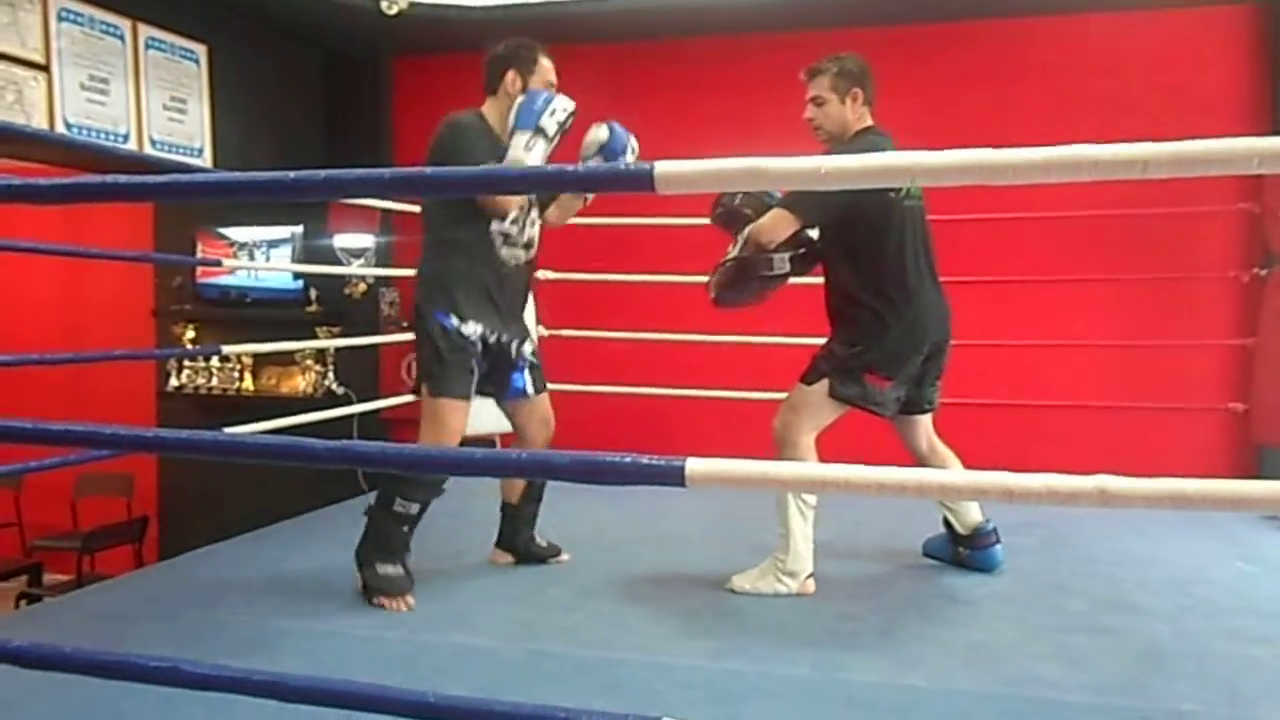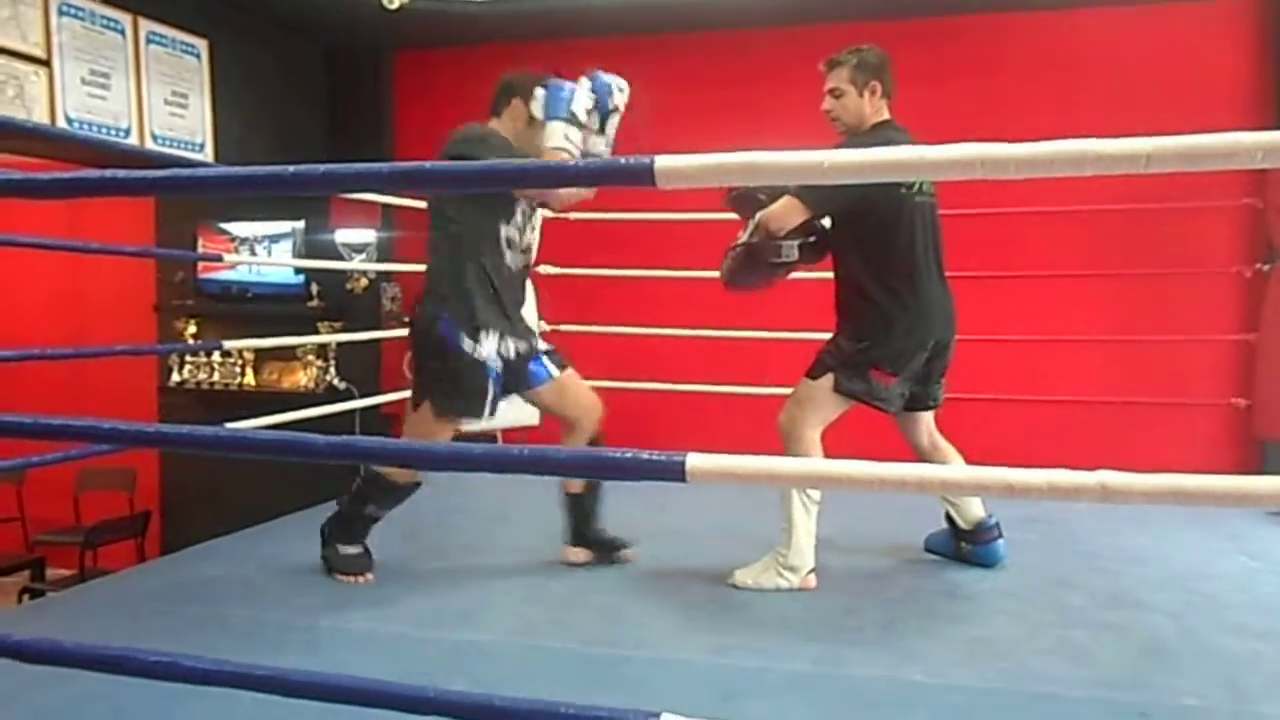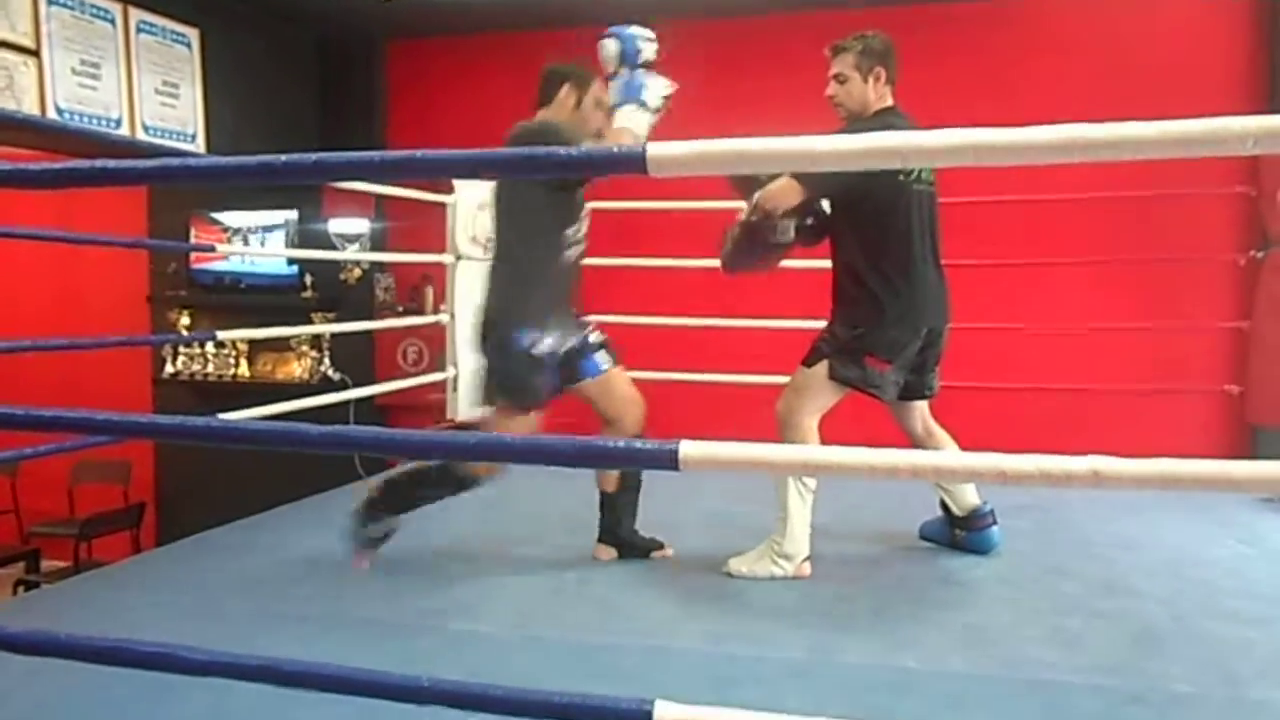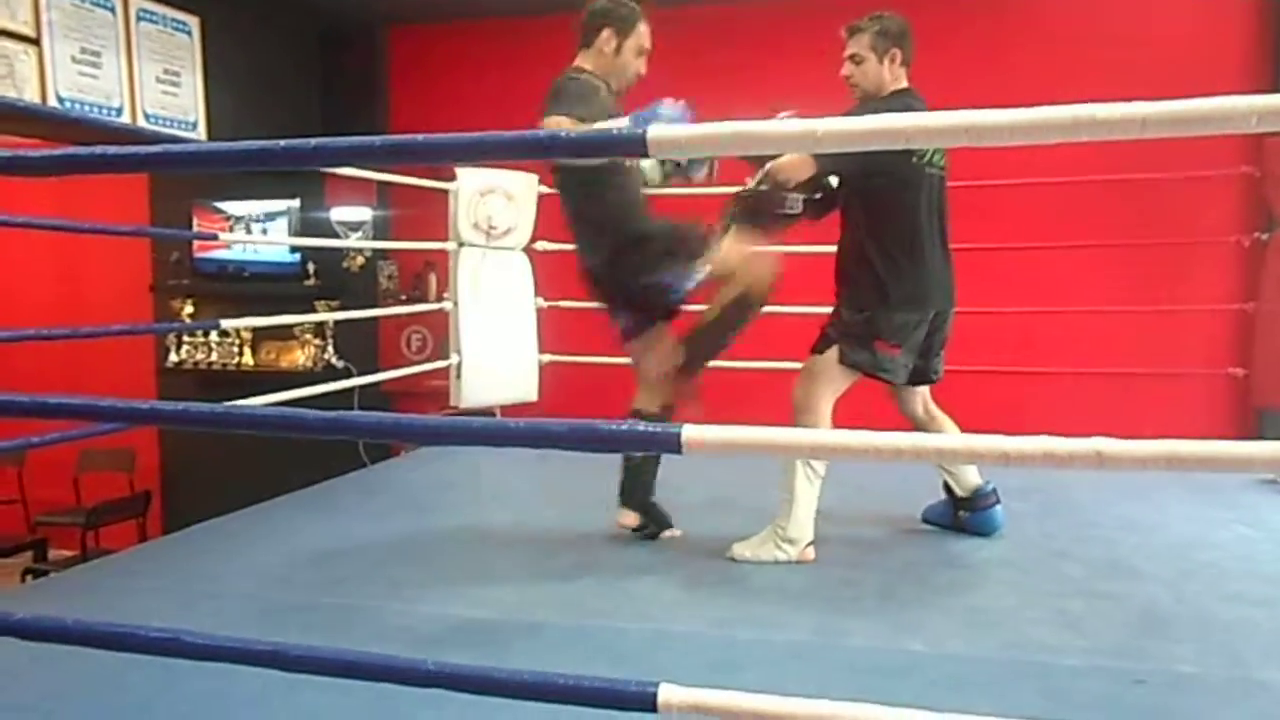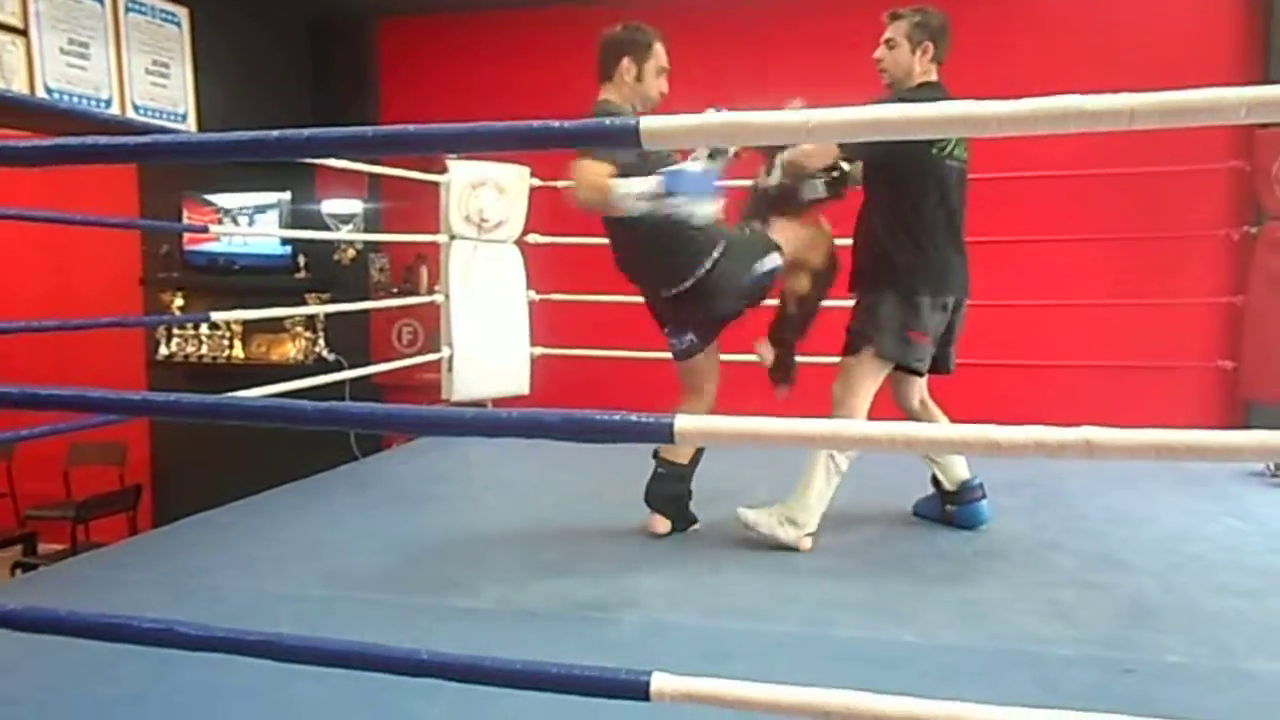
dt=0.2s
person 1, frame 1
left shoulder: (848, 162)
right shoulder: (891, 157)
left elbow: (769, 232)
left wrist: (741, 240)
right wrist: (800, 246)
left hip: (880, 329)
right hip: (925, 323)
left knee: (792, 428)
right knee: (919, 435)
left ankle: (793, 569)
right ankle: (977, 537)
person 1, frame 2
left shoulder: (864, 154)
right shoulder: (908, 152)
left elbow: (779, 219)
left wrist: (751, 234)
right wrist: (809, 236)
left hip: (886, 326)
right hip: (929, 321)
left knee: (797, 423)
right knee: (921, 431)
left ankle: (794, 564)
right ankle: (980, 533)
person 1, frame 3
left shoulder: (864, 139)
right shoulder: (910, 138)
left elbow: (778, 199)
left wrist: (751, 214)
right wrist: (808, 216)
left hip: (880, 313)
right hip: (923, 308)
left knee: (795, 411)
right knee: (916, 419)
left ankle: (788, 552)
right ankle: (974, 519)
person 1, frame 4
left shoulder: (879, 118)
right shoulder: (921, 121)
left elbow: (788, 170)
left wrist: (759, 183)
right wrist: (816, 177)
left hip: (886, 294)
right hip: (925, 289)
left knee: (811, 398)
right knee: (915, 403)
left ankle: (791, 537)
right ankle: (975, 500)
person 1, frame 5
left shoulder: (906, 110)
left elbow: (819, 155)
left wrist: (785, 163)
left hip: (906, 282)
right hip: (937, 279)
left knee: (851, 391)
right knee: (910, 394)
left ankle: (800, 517)
right ankle: (963, 495)
person 2, frame 1
left shoulder: (515, 146)
right shoulder: (462, 131)
left elbow: (555, 209)
right elbow: (505, 199)
left wrist: (598, 162)
right wrist: (536, 131)
left hip: (503, 318)
right hip: (454, 315)
left knee: (537, 428)
right knee: (441, 439)
left ankle: (514, 537)
right ankle: (383, 557)
person 2, frame 2
left shoulder: (509, 160)
right shoulder: (473, 144)
left elbow: (568, 189)
right elbow: (563, 189)
left wrist: (601, 119)
right wrist: (564, 119)
left hip: (506, 326)
right hip: (462, 327)
left knee: (585, 414)
right knee: (425, 446)
left ankle: (584, 536)
right ankle: (343, 536)
person 2, frame 3
left shoulder: (543, 133)
right shoulder: (539, 133)
right elbow: (618, 153)
left wrist: (633, 79)
right wrist: (635, 105)
left hip: (557, 320)
right hip: (523, 325)
left knee: (629, 412)
left ankle: (618, 535)
right ankle: (381, 509)
person 2, frame 4
left shoulder: (596, 95)
right shoulder: (575, 89)
right wrist: (633, 131)
left hip: (616, 258)
right hip: (630, 244)
left knee: (657, 380)
right knee: (757, 267)
left ankle: (638, 504)
right ankle: (687, 357)
person 2, frame 5
left shoulder: (615, 125)
right shoulder: (609, 125)
right elbow: (584, 189)
left wrist: (699, 161)
right wrist: (664, 186)
left hip: (667, 284)
right hip: (702, 260)
left knee: (699, 389)
right knee: (811, 239)
left ankle: (665, 506)
